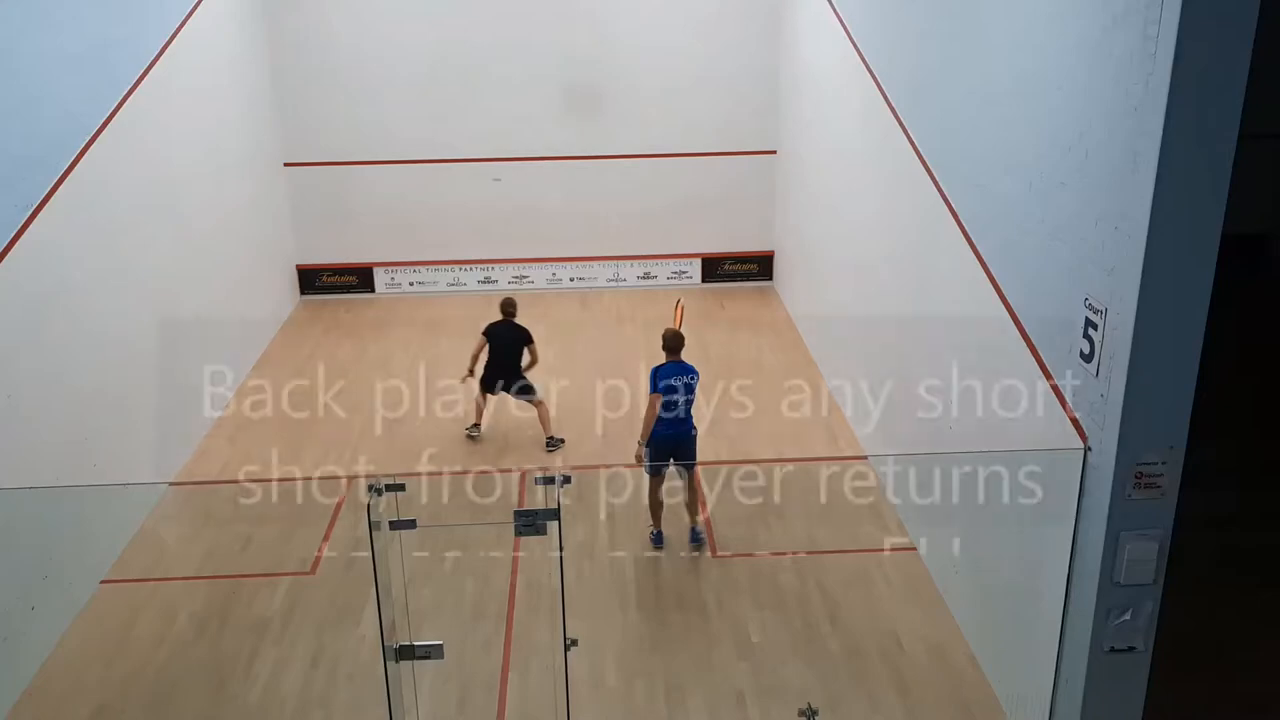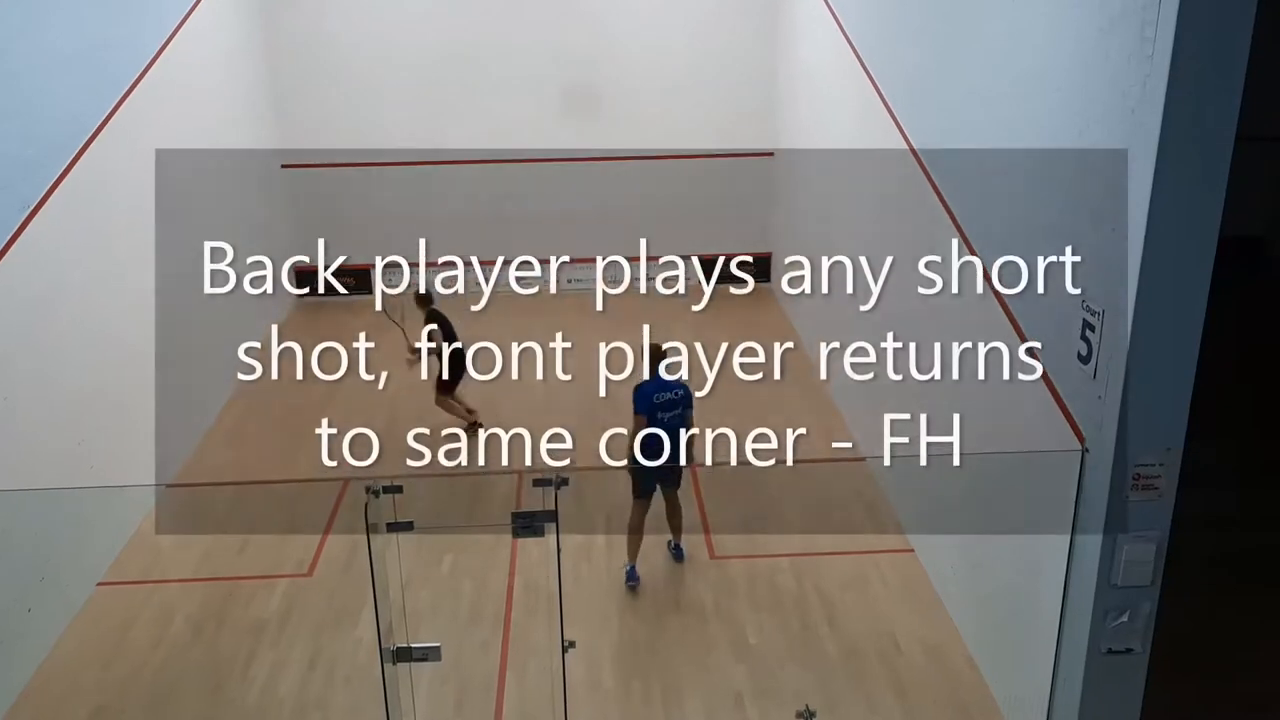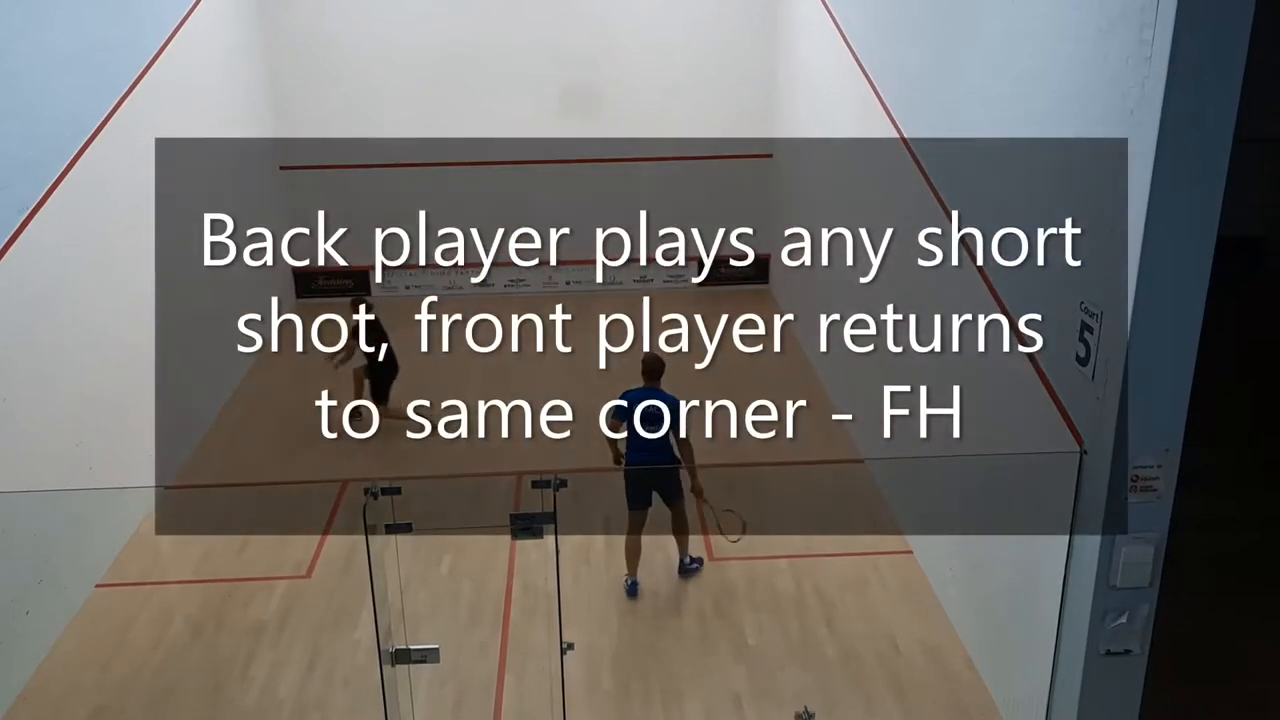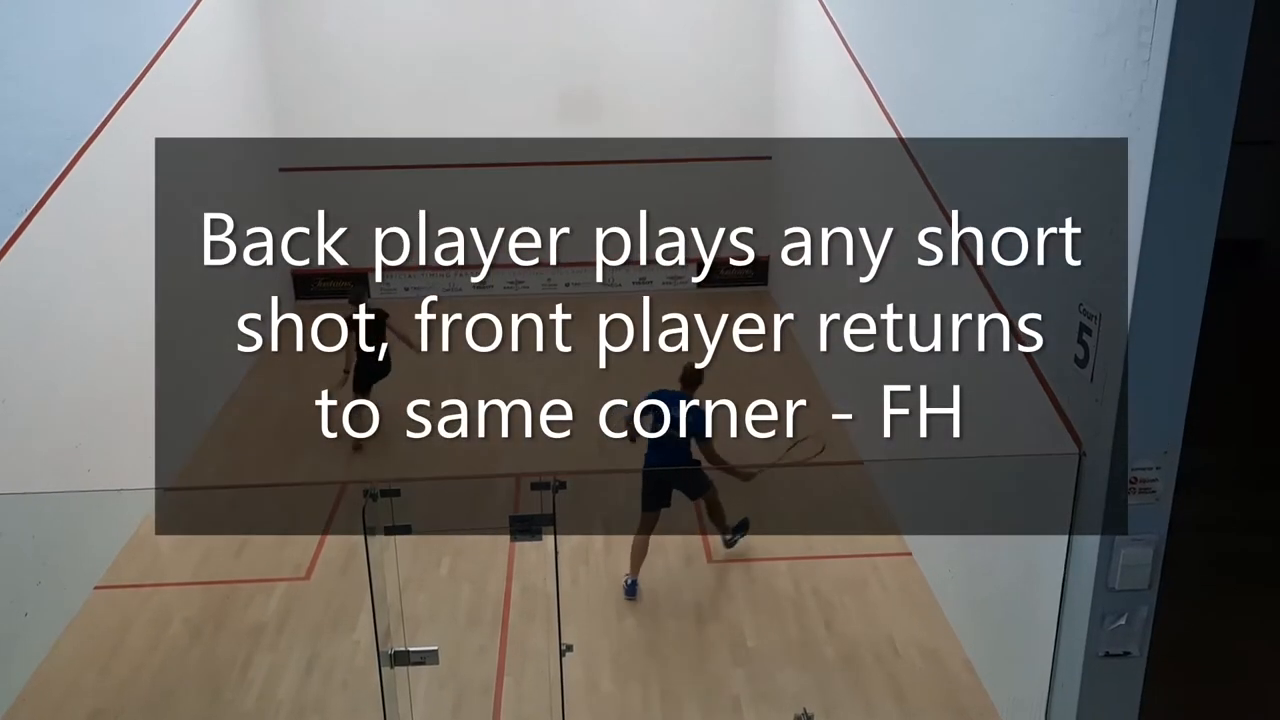
dt=0.4s
person 1, frame 1
left shoulder: (660, 372)
right shoulder: (693, 373)
left elbow: (653, 408)
left wrist: (642, 443)
left hip: (660, 437)
right hip: (685, 434)
left knee: (656, 483)
right knee: (689, 481)
left ankle: (657, 532)
right ankle: (695, 529)
person 1, frame 2
left shoulder: (643, 389)
right shoulder: (683, 388)
left elbow: (639, 429)
right elbow: (689, 423)
left wrist: (632, 457)
right wrist: (687, 451)
left hip: (648, 455)
right hip: (674, 453)
left knee: (639, 510)
right knee: (672, 498)
left ankle: (632, 568)
right ankle: (677, 546)
person 1, frame 3
left shoulder: (628, 398)
right shoulder: (673, 404)
left elbow: (611, 430)
right elbow: (683, 443)
left wrist: (615, 452)
right wrist: (694, 479)
left hip: (635, 468)
right hip: (665, 467)
left knee: (635, 525)
right knee: (678, 510)
left ankle: (631, 581)
right ankle: (685, 561)
person 1, frame 4
left shoulder: (658, 397)
right shoulder: (698, 415)
left elbow: (633, 423)
right elbow: (710, 456)
left wrist: (632, 434)
right wrist: (738, 473)
left hip: (653, 469)
right hip: (682, 468)
left knee: (645, 526)
right knee: (711, 495)
left ankle: (632, 581)
right ankle: (728, 535)
